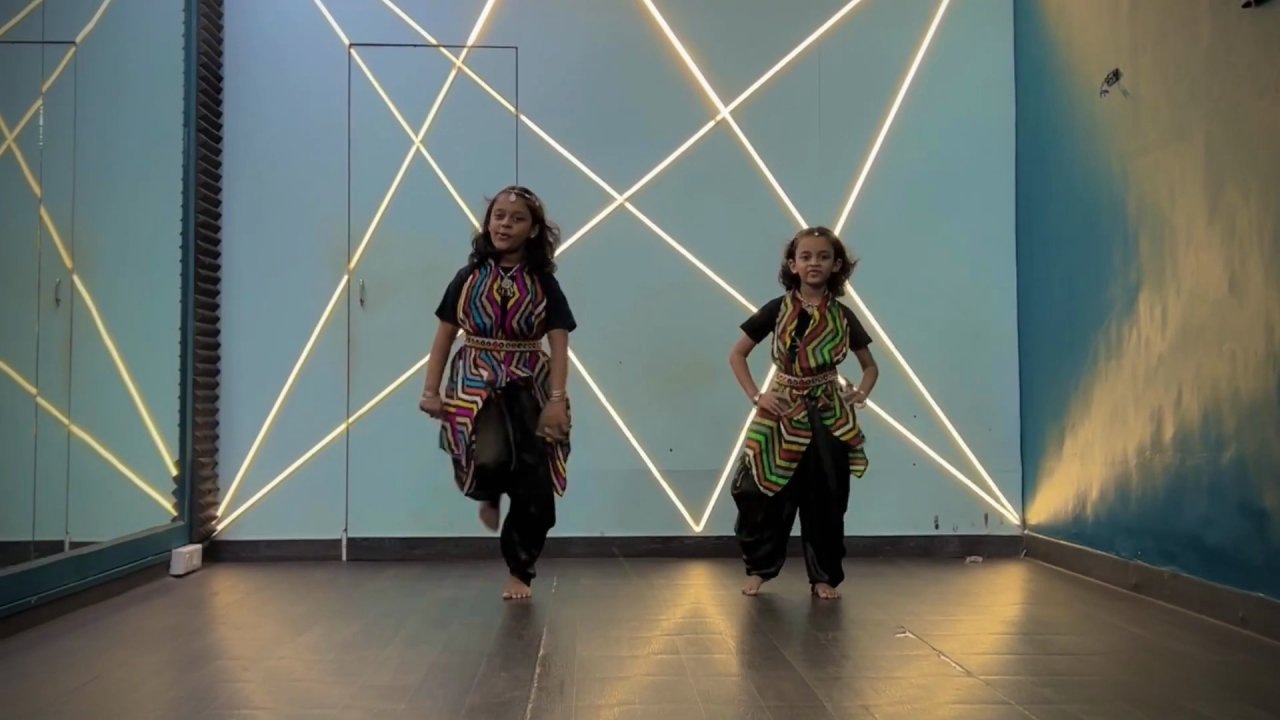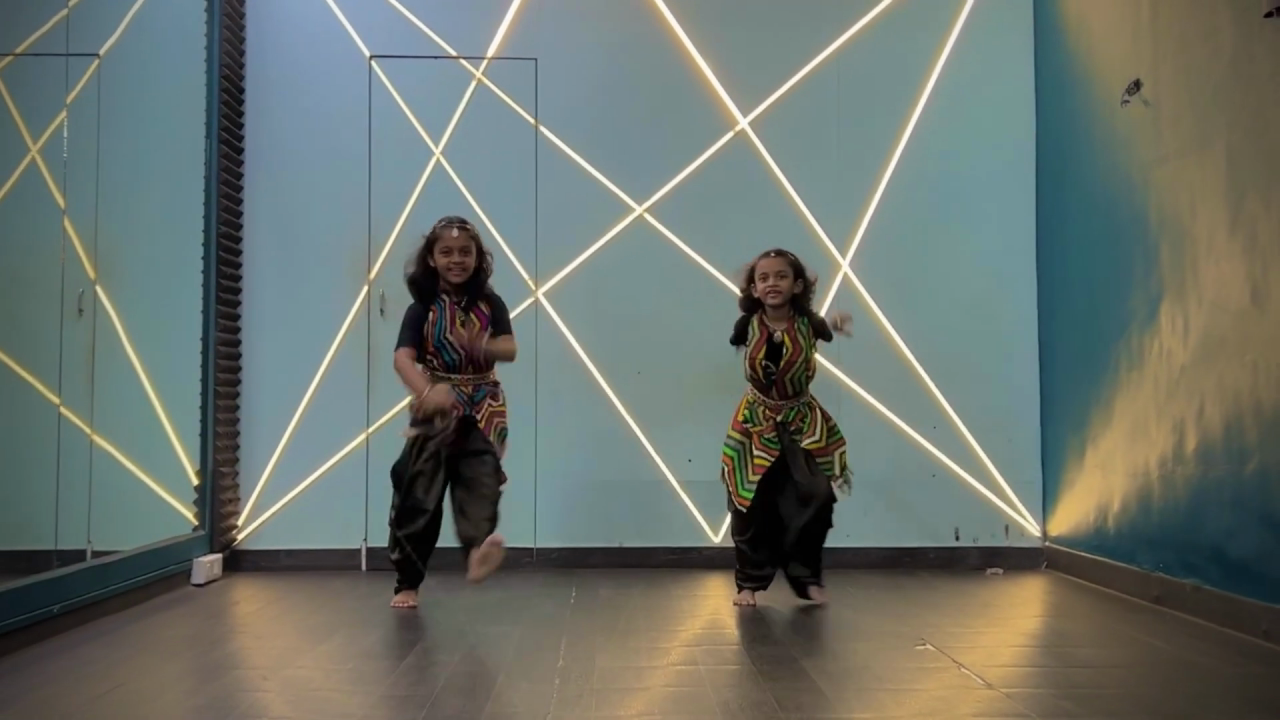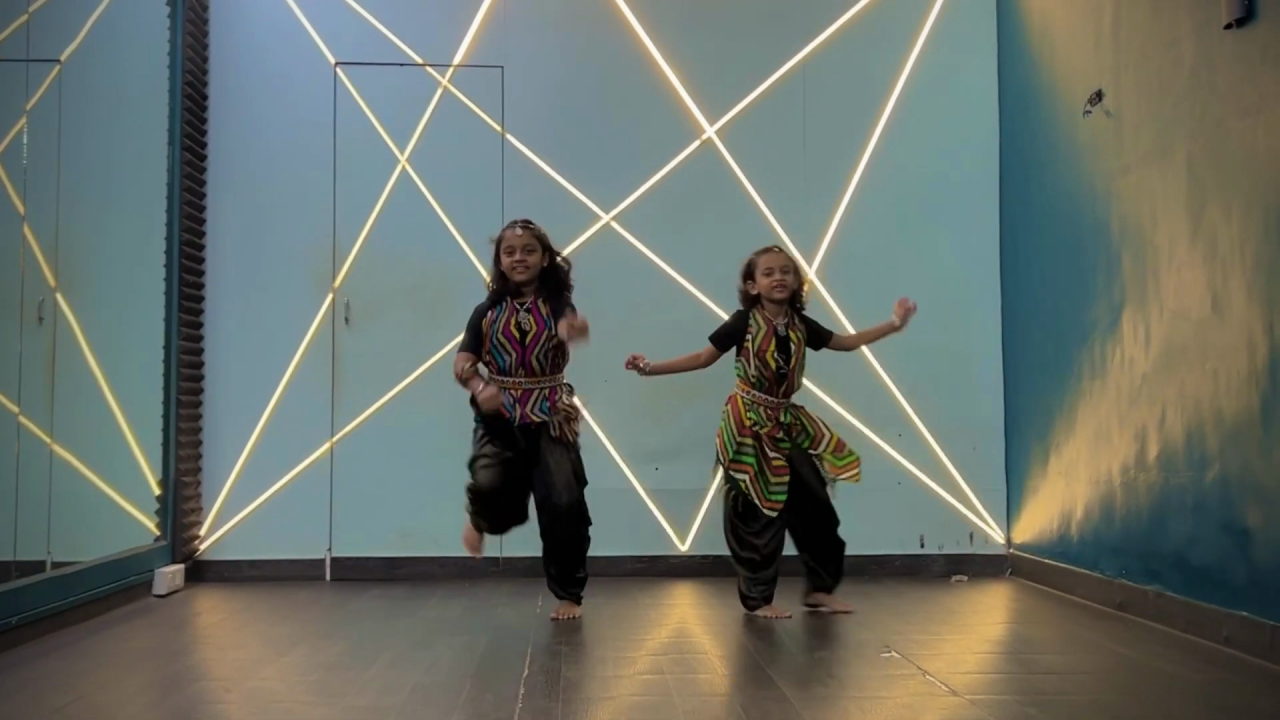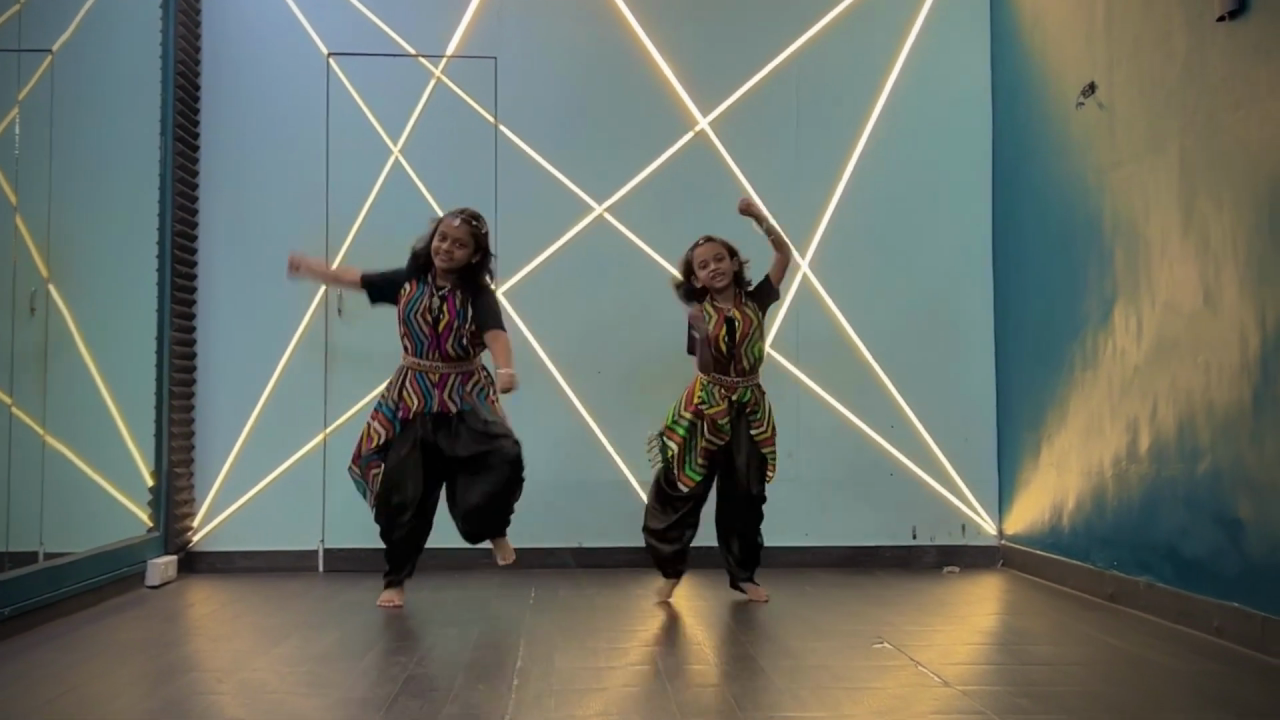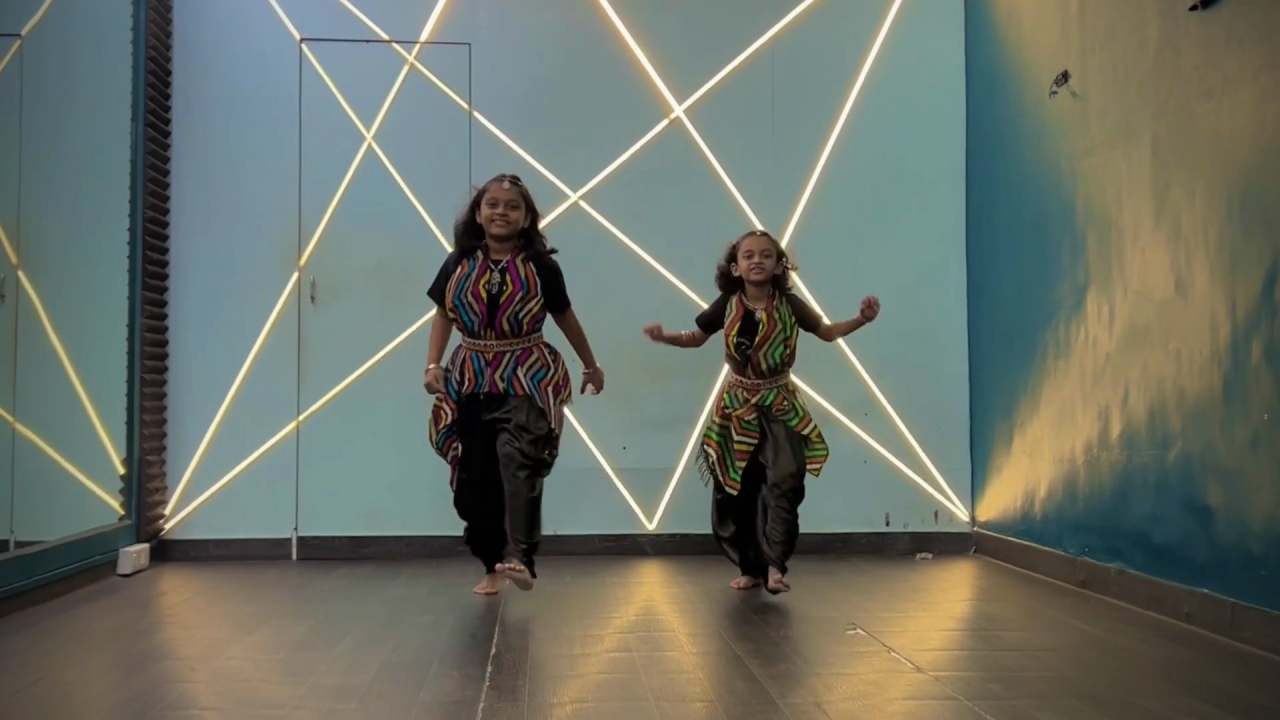
dt=1s
person 1, frame 1
left shoulder: (543, 281)
right shoulder: (469, 276)
left elbow: (558, 342)
right elbow: (445, 331)
left wrist: (558, 400)
right wrist: (432, 386)
left hip: (529, 386)
right hip: (476, 380)
left knee: (532, 482)
right knee: (490, 459)
left ankle: (520, 572)
right ankle: (489, 497)
person 1, frame 2
left shoulder: (490, 305)
right shoulder: (421, 310)
left elbow: (510, 350)
right elbow: (404, 360)
left wrist: (479, 344)
right wrist: (428, 392)
left hip: (481, 409)
right hip: (434, 411)
left knee: (481, 480)
right knee: (418, 501)
left ankle: (480, 547)
right ankle: (407, 584)
person 1, frame 3
left shoulder: (557, 306)
right shoulder: (487, 311)
left elbow: (575, 327)
right elbow: (462, 364)
left wrist: (573, 327)
right wrist: (480, 387)
left hip: (549, 417)
right hip: (499, 417)
left knee: (564, 507)
right knee: (491, 487)
left ankle: (569, 594)
right ankle: (481, 517)
person 1, frame 4
left shoulder: (478, 295)
right shoulder: (407, 282)
left elbow: (496, 333)
right elbow: (355, 278)
left wrist: (506, 368)
right wrist: (307, 266)
left hip: (466, 396)
right hip: (413, 397)
left knee: (502, 455)
right knee: (404, 492)
left ankle: (494, 530)
right ankle: (395, 580)
person 1, frame 5
left shoulder: (541, 267)
right shoulder: (457, 265)
left elbow: (566, 318)
right elbow: (442, 315)
left wrist: (591, 365)
right wrist: (433, 364)
left hip: (526, 378)
right hip: (470, 379)
left knee: (518, 460)
right knee: (473, 479)
left ankle: (518, 557)
right ankle: (493, 564)
person 2, frame 1
left shoulder: (842, 315)
right shoulder: (777, 309)
left elbow: (869, 365)
right elbow: (737, 354)
left wrist: (861, 392)
right wrist: (755, 396)
left hip: (828, 411)
right hip: (782, 411)
left knee: (827, 498)
right knee: (764, 494)
left ankle: (823, 576)
right ankle: (758, 569)
person 2, frame 2
left shoulder: (809, 324)
right shoulder: (747, 325)
left hip: (802, 422)
right hip: (756, 422)
left knee: (812, 498)
right knee: (752, 506)
left ankle: (807, 579)
right ankle: (750, 584)
person 2, frame 3
left shoulder: (802, 325)
right shoulder: (743, 323)
left elbow: (846, 342)
right elbow: (704, 358)
left wrist: (893, 325)
right wrist: (652, 368)
left hip: (787, 422)
right hip: (749, 423)
left knee: (815, 507)
right knee: (759, 513)
left ankle: (820, 588)
right ankle: (757, 598)
person 2, frame 4
left shoulder: (755, 301)
right shoulder: (700, 318)
left elbow: (784, 256)
right elbow: (706, 368)
left wrist: (759, 218)
right wrist: (701, 334)
left hip: (748, 407)
right hip: (708, 407)
left knee: (746, 494)
right knee: (681, 488)
left ankle: (743, 574)
right ankle: (671, 569)
person 2, frame 5
left shoulder: (790, 306)
right shoulder: (725, 307)
left elbow: (827, 331)
right elbow: (694, 338)
left wrist: (862, 319)
right wrist: (664, 337)
left hip: (780, 408)
right hip: (736, 410)
left knee: (784, 481)
right knee: (736, 493)
left ankle: (775, 566)
right ankle: (750, 567)
